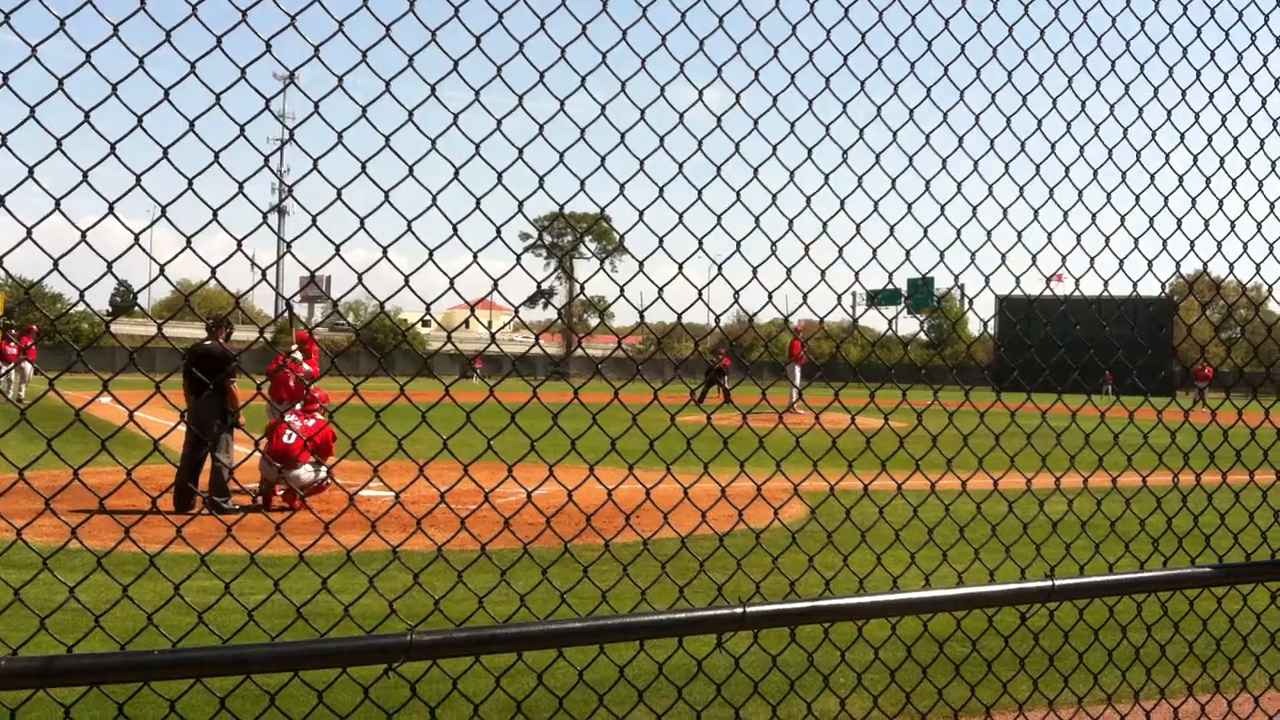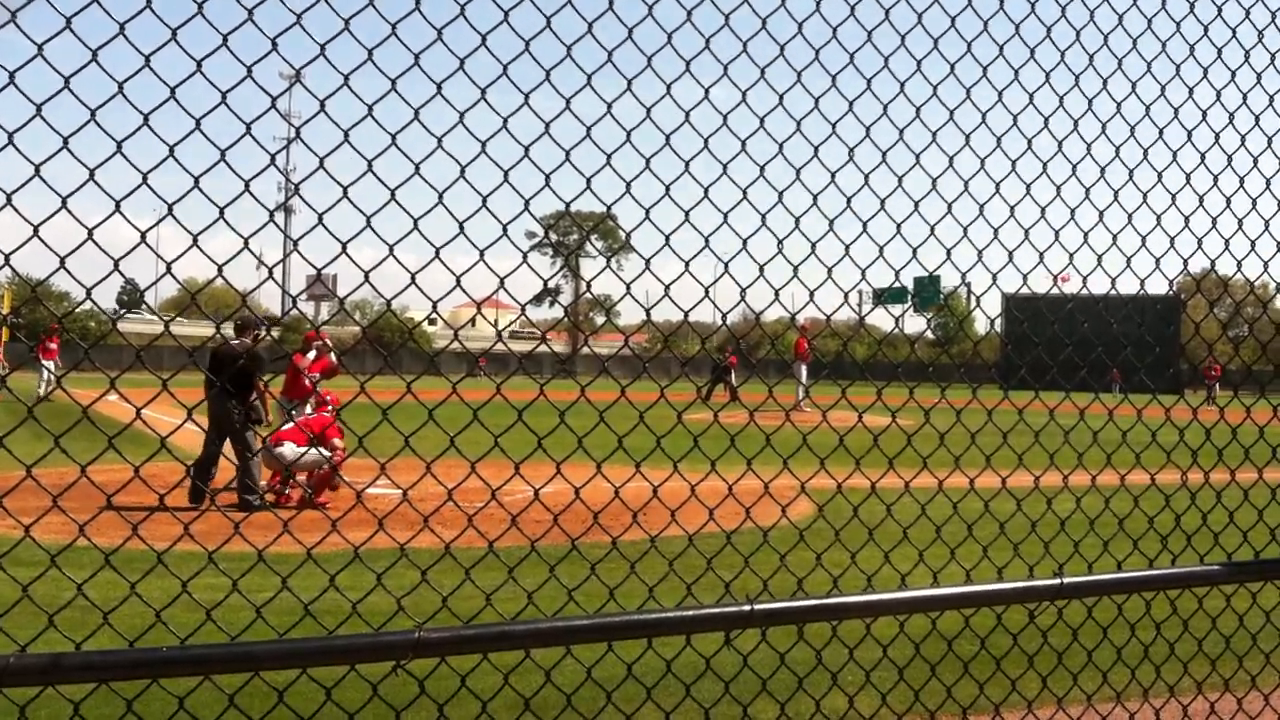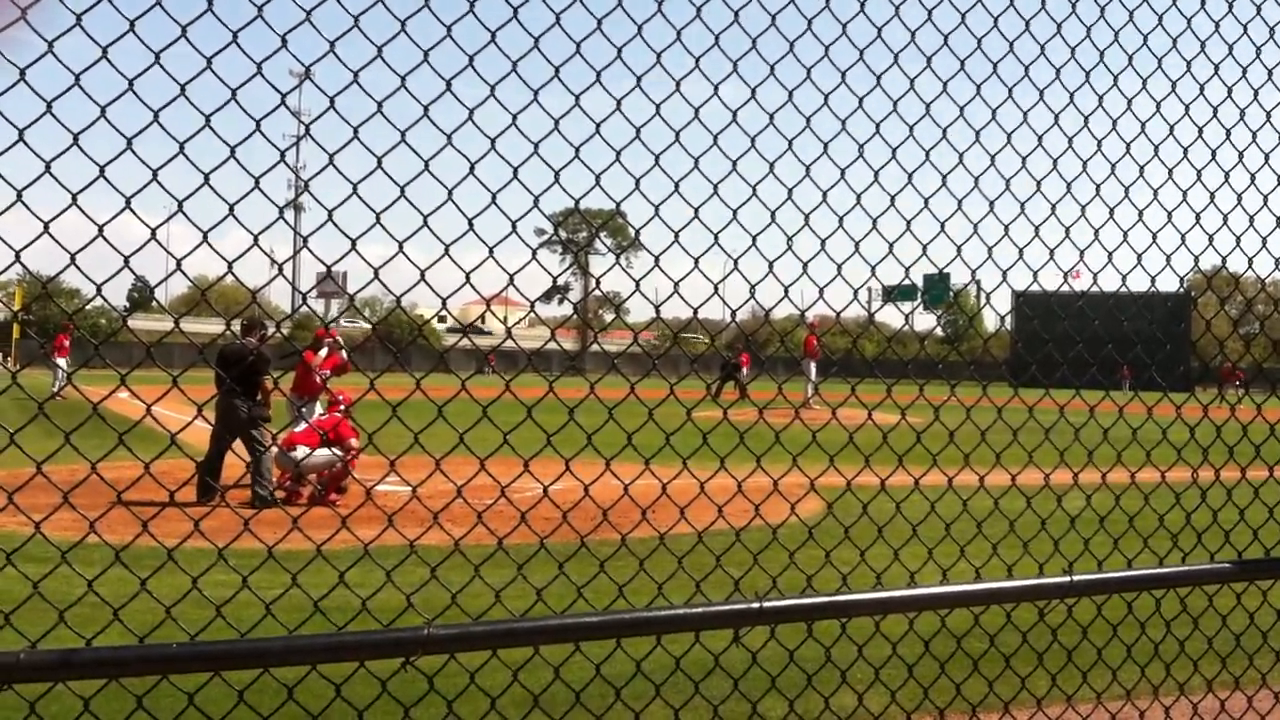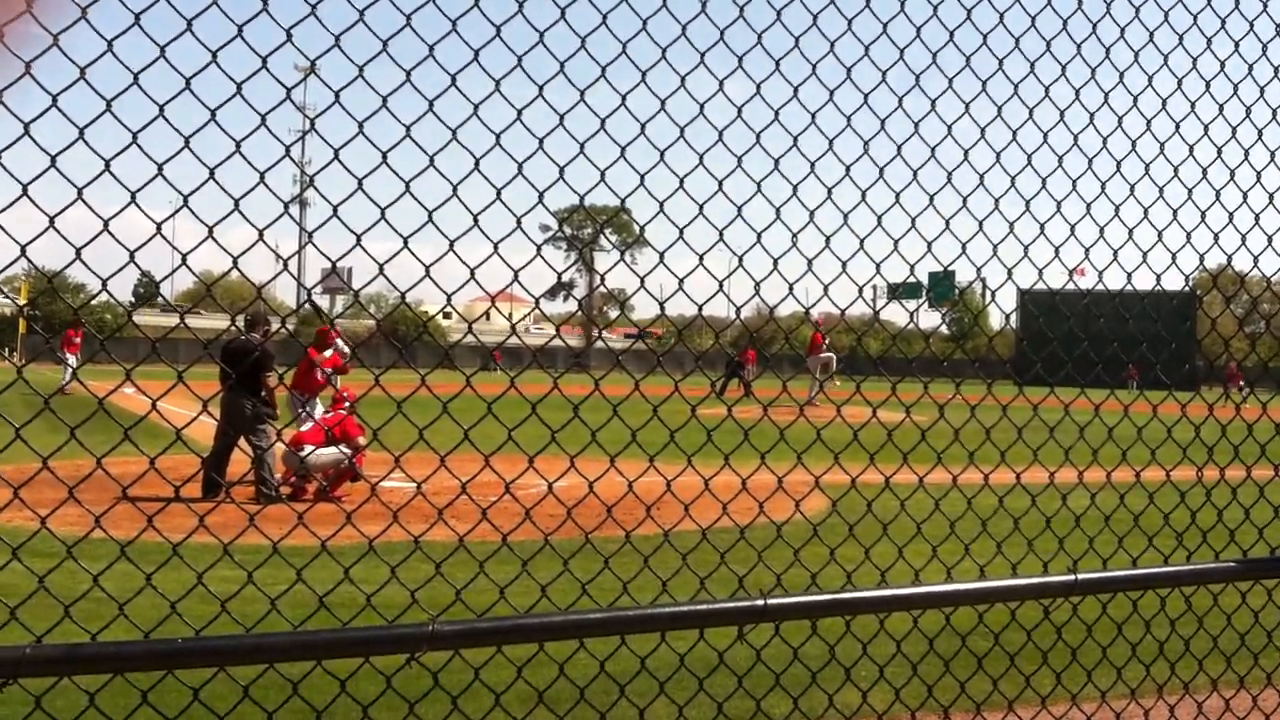
dt=1s
person 1, frame 1
left shoulder: (192, 351)
right shoulder: (225, 352)
left elbow: (186, 384)
right elbow: (231, 386)
right wrist: (238, 413)
left hip: (196, 409)
right hip: (217, 410)
left knee: (191, 456)
right knee: (222, 457)
left ankle: (183, 501)
right ankle: (219, 502)
person 1, frame 2
left shoulder: (218, 350)
right shoulder: (253, 353)
left elbow: (208, 382)
right elbow: (259, 386)
right wrist: (266, 412)
left hip: (216, 405)
right hip: (238, 408)
left knee: (210, 451)
right knee: (249, 455)
left ankle: (197, 496)
right ankle: (250, 500)
person 1, frame 3
left shoulder: (225, 350)
right shoulder: (258, 353)
left elbow: (218, 381)
right elbow: (265, 386)
right wrist: (267, 407)
left hip: (224, 403)
right hip: (246, 407)
left knee: (216, 450)
right knee: (261, 451)
left ankle: (205, 493)
right ankle: (263, 497)
person 1, frame 4
left shoulder: (229, 345)
right shoulder: (262, 349)
left elbow: (222, 377)
right elbow: (268, 382)
right wrist: (274, 406)
left hip: (229, 401)
right hip: (251, 403)
left knee: (221, 446)
right knee: (264, 448)
left ankle: (211, 489)
right ankle: (268, 493)
